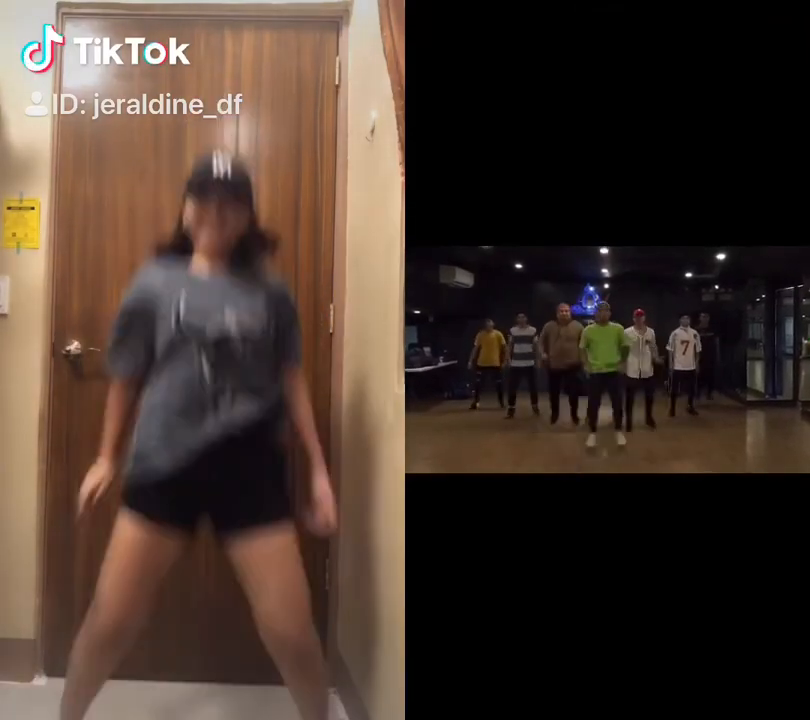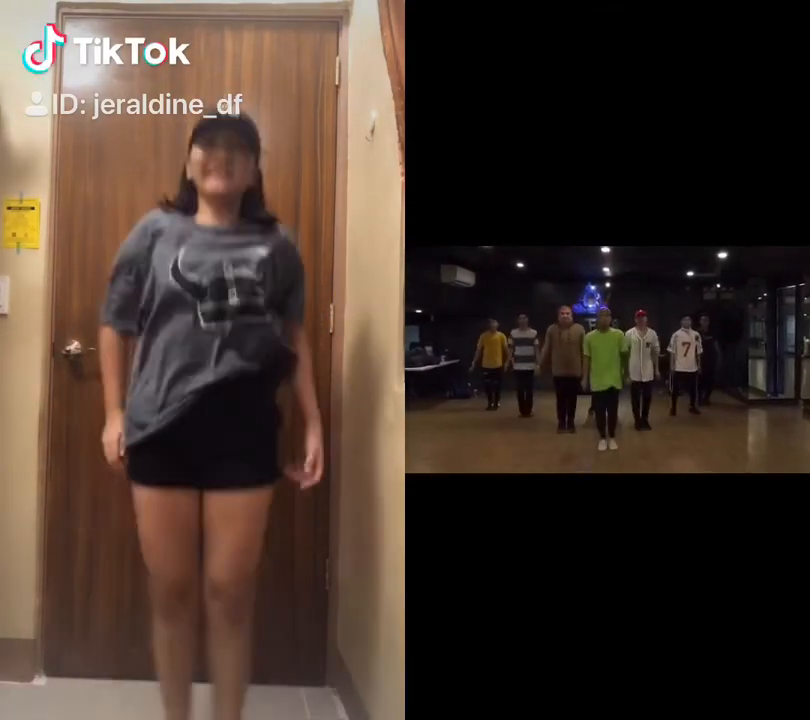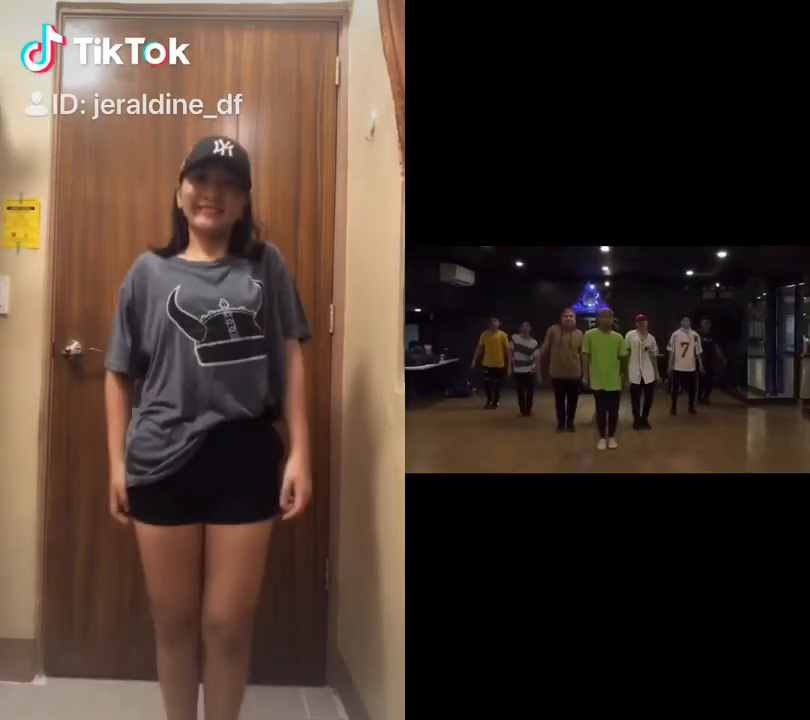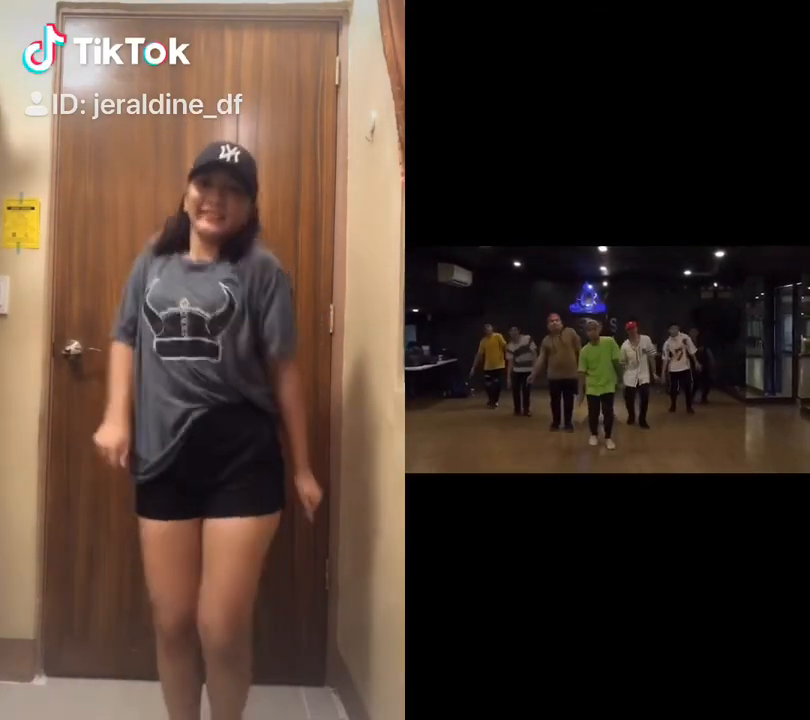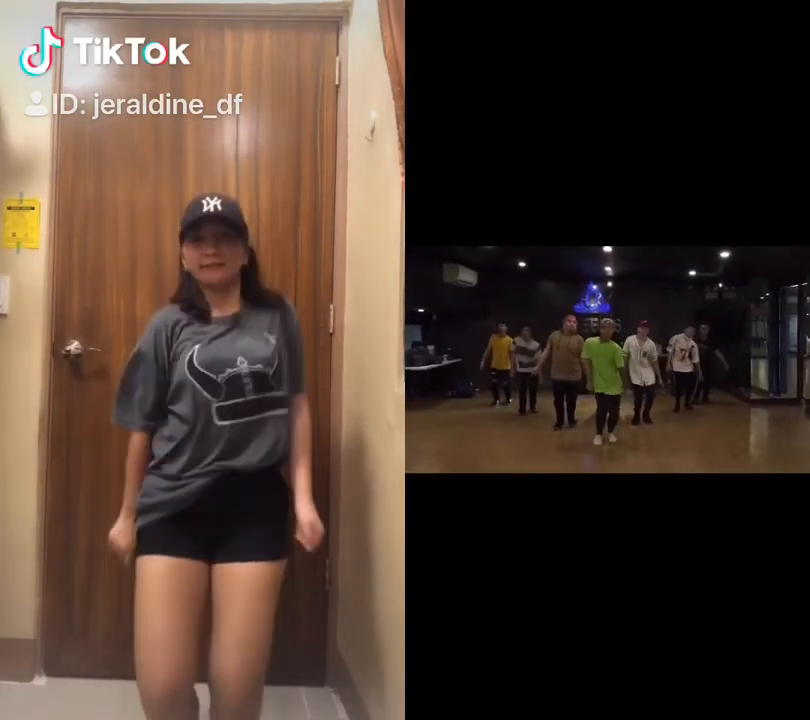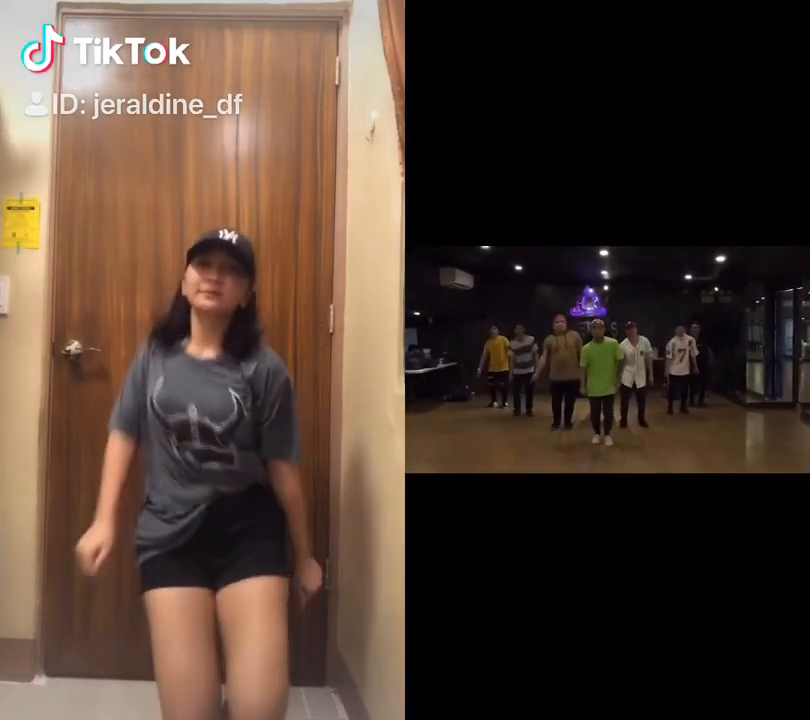
dt=0.4s
person 1, frame 1
left shoulder: (269, 293)
right shoulder: (155, 282)
left elbow: (292, 382)
right elbow: (125, 372)
left wrist: (318, 470)
right wrist: (105, 458)
left hip: (249, 467)
right hip: (162, 467)
left knee: (291, 635)
right knee: (110, 624)
person 1, frame 2
left shoulder: (276, 244)
right shoulder: (155, 231)
left elbow: (295, 337)
right elbow: (114, 324)
left wrist: (313, 425)
right wrist: (114, 412)
left hip: (244, 424)
right hip: (161, 425)
left knee: (230, 592)
right knee: (170, 592)
person 1, frame 3
left shoulder: (266, 265)
right shoulder: (149, 272)
left elbow: (291, 360)
right elbow: (119, 375)
left wrist: (300, 453)
right wrist: (117, 463)
left hip: (245, 460)
right hip: (163, 462)
left knee: (229, 623)
right knee: (173, 622)
person 1, frame 4
left shoulder: (260, 270)
right shoulder: (154, 261)
left elbow: (284, 368)
right elbow: (125, 339)
left wrist: (302, 467)
right wrist: (115, 418)
left hip: (242, 454)
right hip: (164, 457)
left knee: (222, 628)
right knee: (173, 626)
person 1, frame 5
left shoulder: (277, 318)
right shoulder: (169, 326)
left elbow: (297, 407)
right elbow: (141, 427)
left wrist: (304, 499)
right wrist: (127, 514)
left hip: (254, 506)
right hip: (174, 506)
person 1, frame 6
left shoulder: (263, 371)
right shoulder: (155, 354)
left elbow: (283, 468)
right elbow: (122, 433)
left wrist: (304, 556)
right wrist: (103, 520)
left hip: (248, 534)
right hip: (171, 539)
